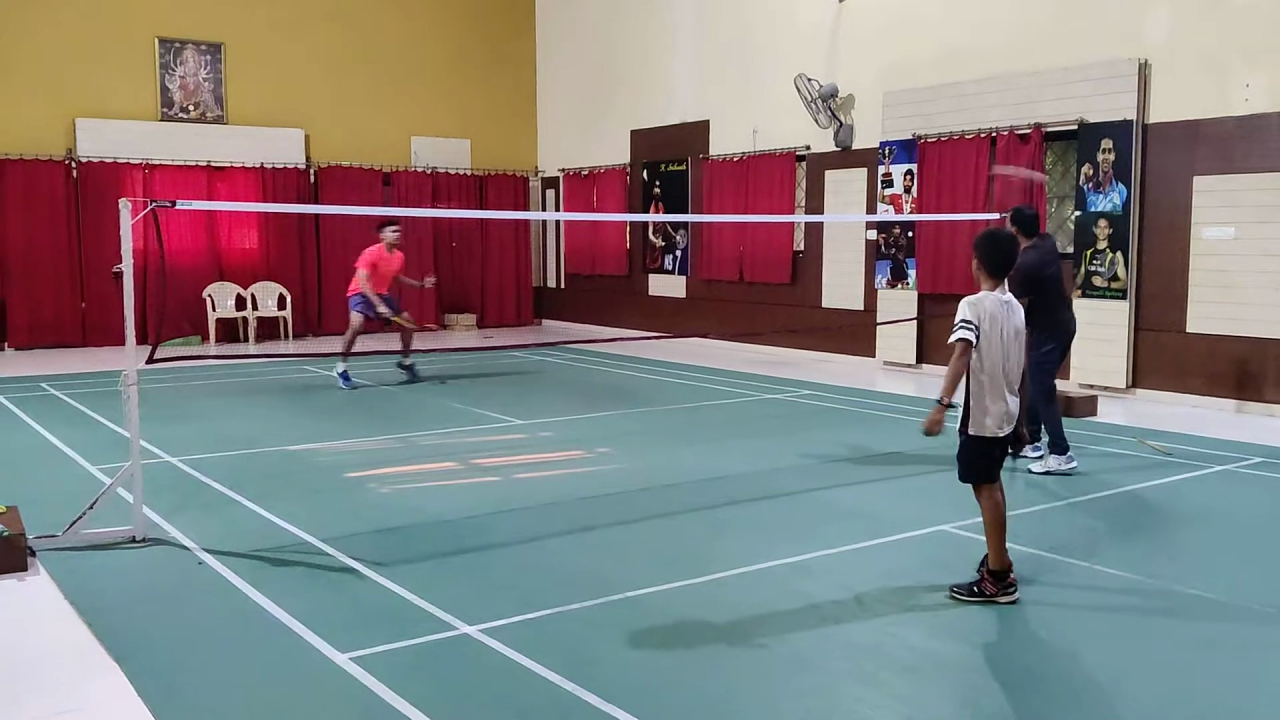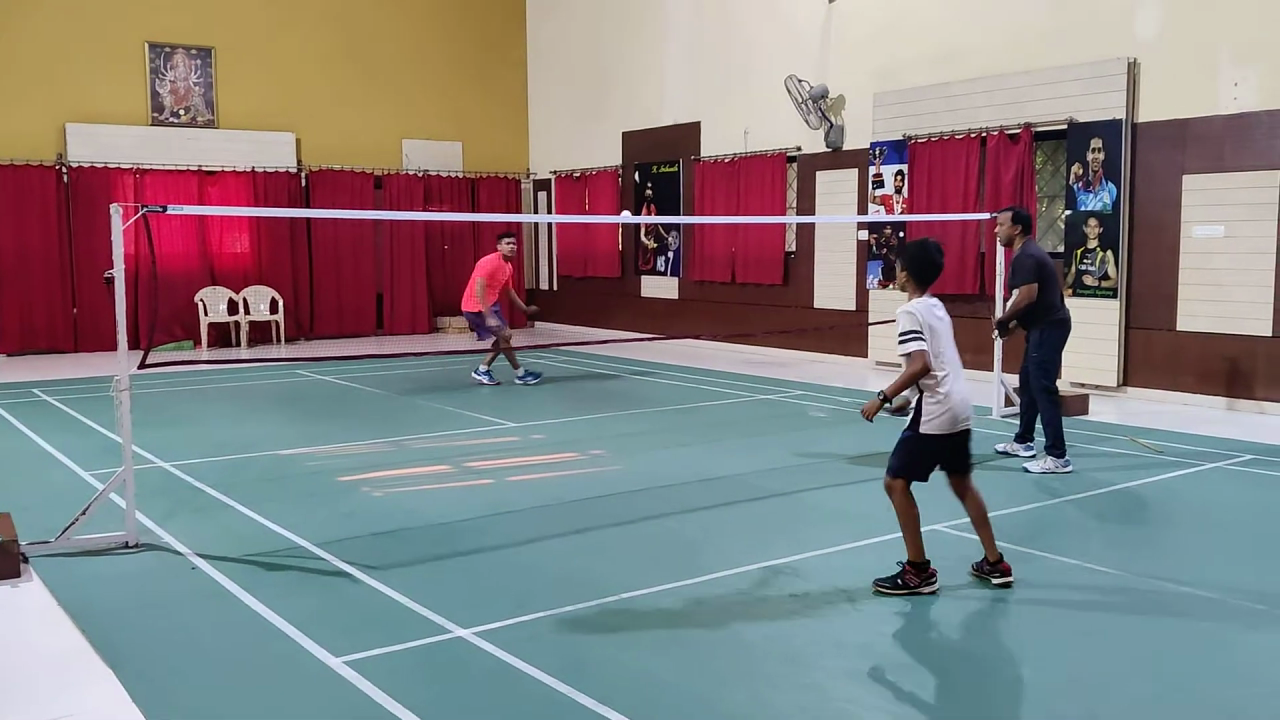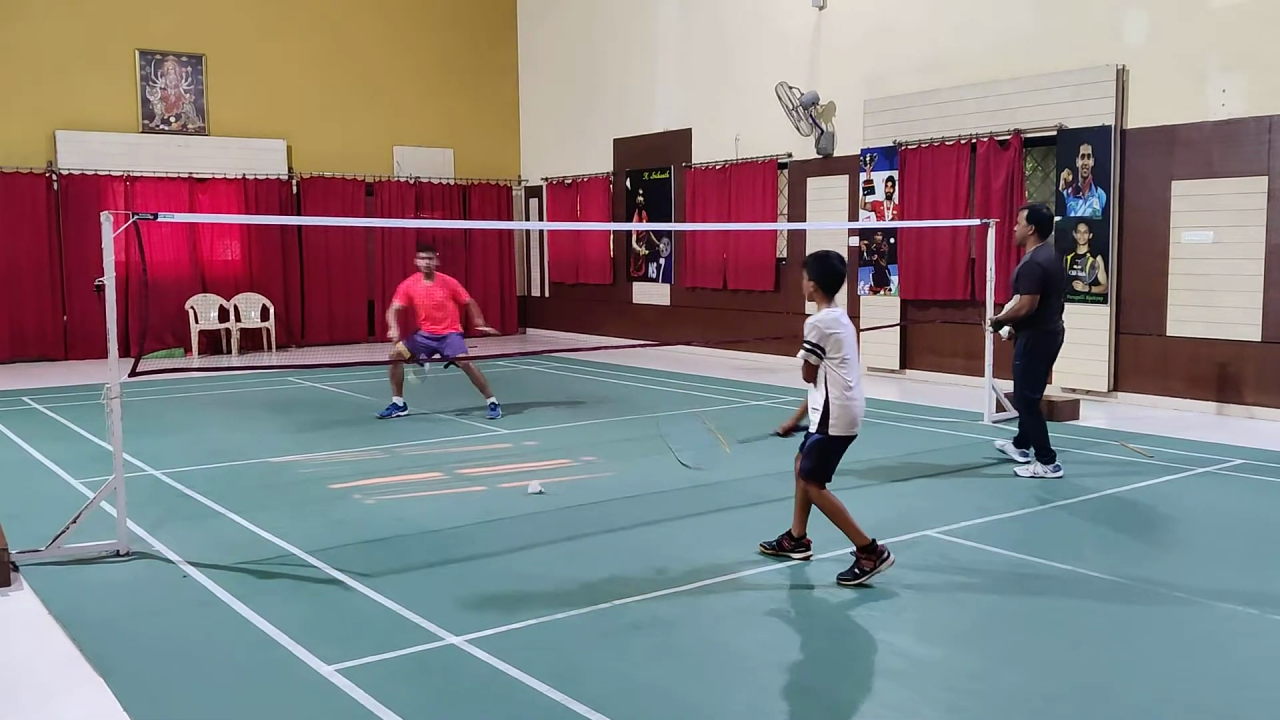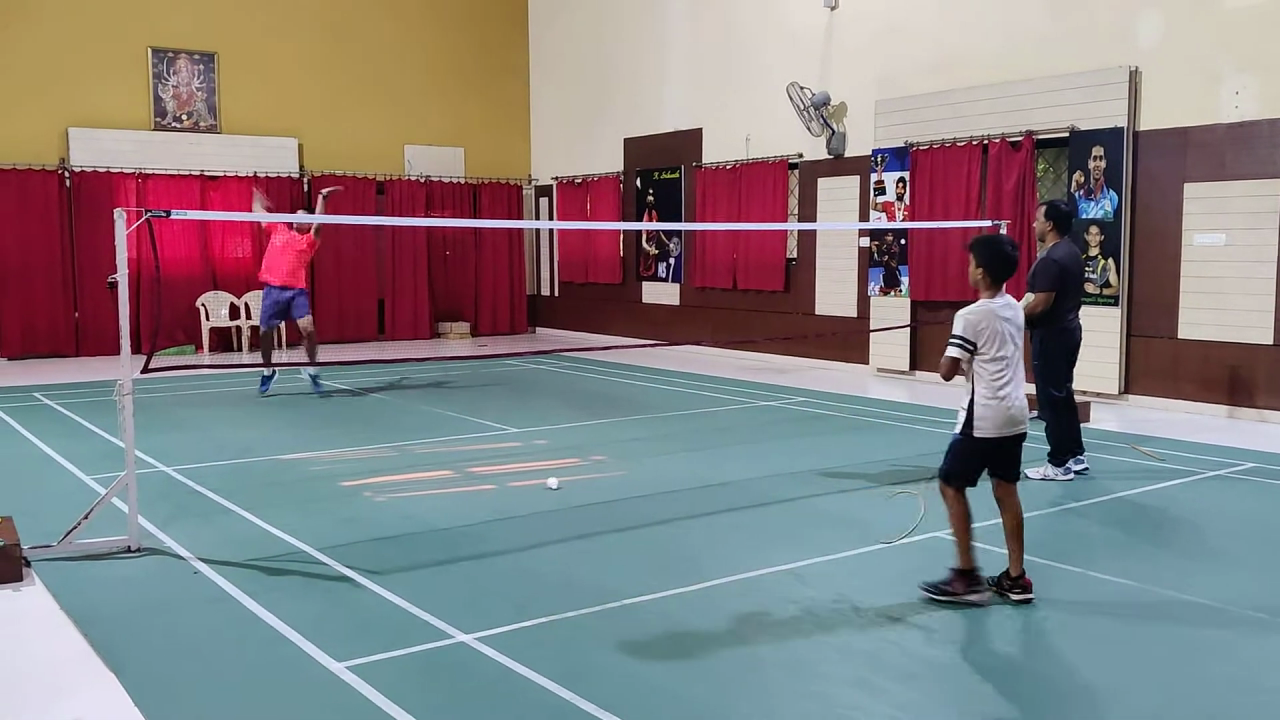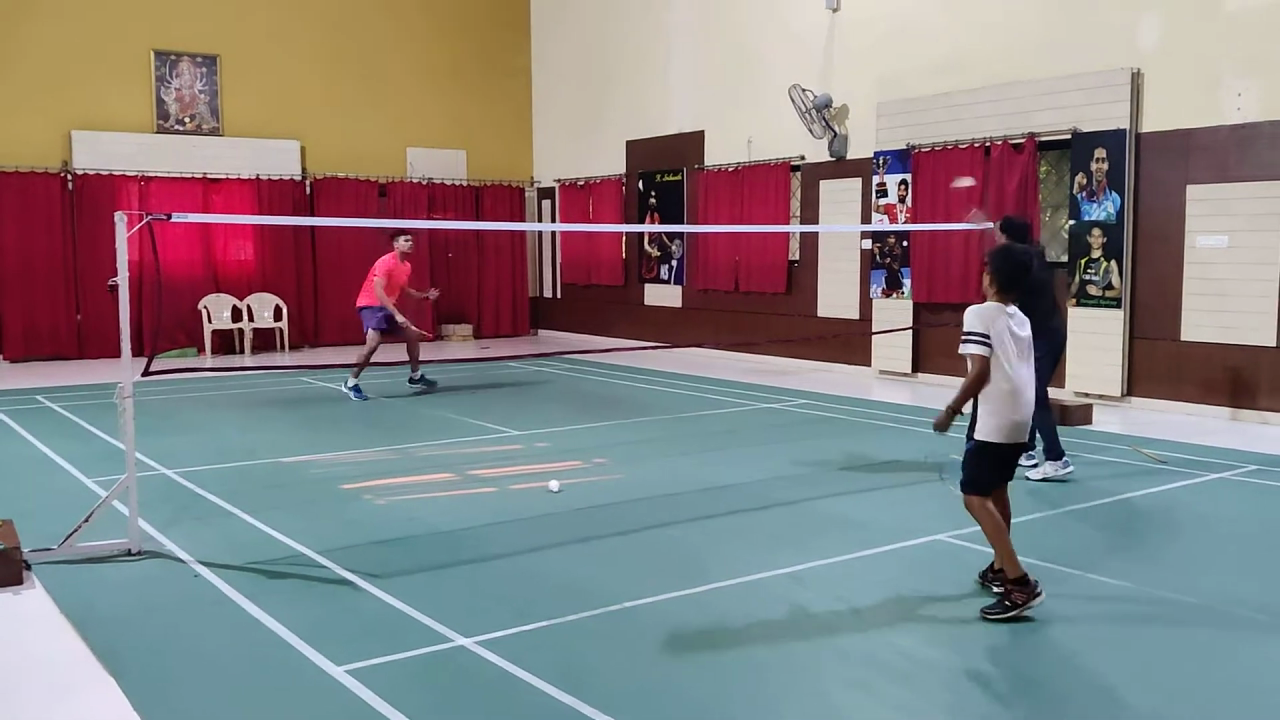
dt=1s
person 1, frame 1
left shoulder: (974, 305)
right shoulder: (1016, 307)
left elbow: (960, 357)
right elbow: (1016, 366)
left wrist: (941, 406)
right wrist: (1016, 412)
left hip: (981, 415)
right hip: (1006, 412)
left knee: (985, 489)
right knee: (992, 484)
left ankle: (998, 579)
right ankle: (998, 560)
person 1, frame 2
left shoulder: (910, 312)
right shoulder: (937, 308)
left elbow: (920, 366)
left wrist: (883, 398)
left hip: (933, 415)
right hip: (958, 410)
left knee: (896, 483)
right knee: (962, 483)
left ankle: (919, 571)
right ankle: (994, 563)
person 1, frame 3
left shoulder: (817, 323)
right shoulder: (839, 319)
left elbow: (809, 375)
left wrist: (802, 358)
right wrist: (797, 418)
left hip: (834, 417)
right hip: (834, 412)
left knee: (813, 485)
right knee: (802, 468)
left ankle: (870, 551)
right ankle: (797, 539)
person 1, frame 4
left shoulder: (970, 316)
right shoulder: (1014, 309)
left elbow: (948, 371)
left wrist: (954, 362)
left hip: (983, 419)
right hip: (1015, 415)
left knee: (951, 486)
right knee: (1006, 491)
left ankle: (966, 576)
right ankle: (1016, 578)
person 1, frame 5
left shoulder: (979, 314)
right shoulder: (1022, 320)
left elbow: (979, 373)
left wrist: (950, 410)
left hip: (993, 422)
right hip: (1020, 418)
left knee: (977, 499)
right knee: (997, 492)
left ankle: (1019, 584)
right ankle: (1000, 570)
person 2, frame 1
left shoulder: (1022, 265)
right shoulder: (1046, 243)
left hip: (1046, 331)
right hip: (1061, 326)
left knee: (1041, 390)
right knee: (1033, 385)
left ankle: (1061, 454)
right ankle: (1031, 442)
person 2, frame 2
left shoulder: (1024, 256)
right shoulder: (1029, 252)
left elbow: (1027, 297)
left wrist: (1003, 320)
right wrist: (1014, 323)
left hip: (1048, 328)
right hip: (1044, 326)
left knee: (1043, 389)
right knee: (1028, 383)
left ankle: (1057, 457)
right ankle: (1023, 441)
person 2, frame 3
left shoulder: (1033, 263)
right shoulder: (1048, 256)
left elbow: (1026, 306)
left wrist: (998, 320)
right wrist: (1010, 321)
left hip: (1036, 337)
right hip: (1047, 333)
left knee: (1026, 398)
right knee: (1028, 394)
left ankle: (1047, 462)
right ankle: (1021, 446)
person 2, frame 4
left shoulder: (1051, 259)
right shoulder: (1071, 253)
left elbow: (1041, 304)
right wrist: (1024, 311)
left hip: (1051, 336)
right hip: (1068, 331)
left knee: (1051, 400)
right knee: (1063, 395)
left ankle: (1059, 464)
right ankle: (1075, 455)
person 2, frame 5
right shoulder: (1034, 255)
left hip: (1038, 339)
right hip: (1052, 334)
left knee: (1035, 398)
left ankle: (1056, 460)
right ankle: (1026, 450)
person 3, frame 1
left shoulder: (399, 257)
right shoulder: (371, 253)
left elbow: (397, 277)
right elbow: (362, 282)
left wrist: (421, 284)
right wrist: (379, 304)
left hip: (382, 295)
right hip: (360, 294)
left knee: (407, 321)
right knee: (356, 326)
left ankle: (406, 362)
right ankle: (341, 369)
person 3, frame 2
left shoulder: (509, 268)
right shoulder: (489, 262)
left elbow: (510, 291)
right elbow: (479, 288)
left wrist: (525, 308)
right wrist: (488, 315)
left hip: (489, 305)
right hip: (476, 307)
left knee: (505, 335)
right knee: (503, 335)
left ankle: (482, 370)
right ankle: (520, 373)
person 3, frame 3
left shoulder: (449, 282)
right shoulder: (408, 285)
left elbow: (469, 303)
right elbow: (393, 310)
left wrist: (480, 324)
right wrist: (394, 328)
left hip: (450, 333)
right hip: (424, 334)
left knee: (464, 362)
right knee: (397, 354)
left ankle: (492, 401)
right ankle: (398, 403)
person 3, frame 4
left shoulder: (310, 239)
right shoulder: (279, 230)
left elbow: (317, 226)
right elbow: (258, 209)
left wrist: (322, 197)
right wrist: (257, 194)
left hip: (297, 291)
right hip: (273, 291)
left knee: (308, 329)
right knee: (265, 332)
left ankle: (311, 370)
right ankle: (268, 371)
person 3, frame 5
left shoulder: (407, 266)
right shoulder: (385, 262)
right elbow: (378, 291)
left wrist: (424, 296)
right wrist: (397, 314)
left hip: (388, 308)
right hip: (370, 306)
left knee: (413, 335)
right knee: (373, 342)
left ankle: (415, 376)
right ankle: (351, 383)
